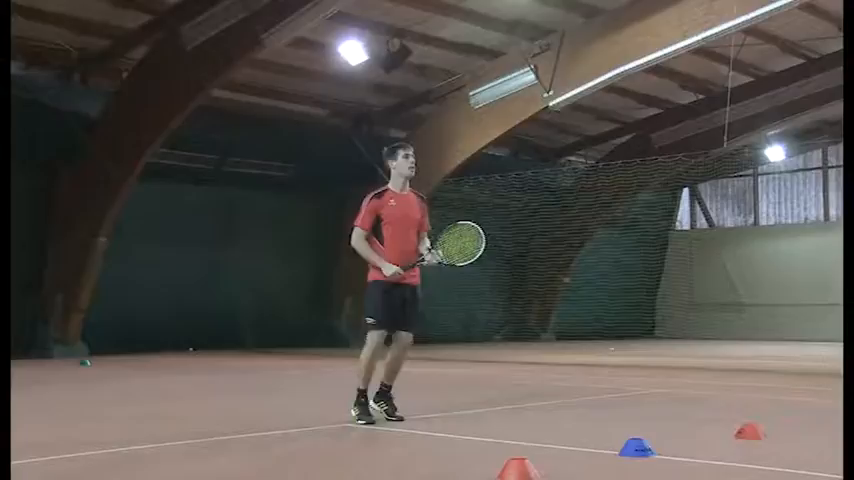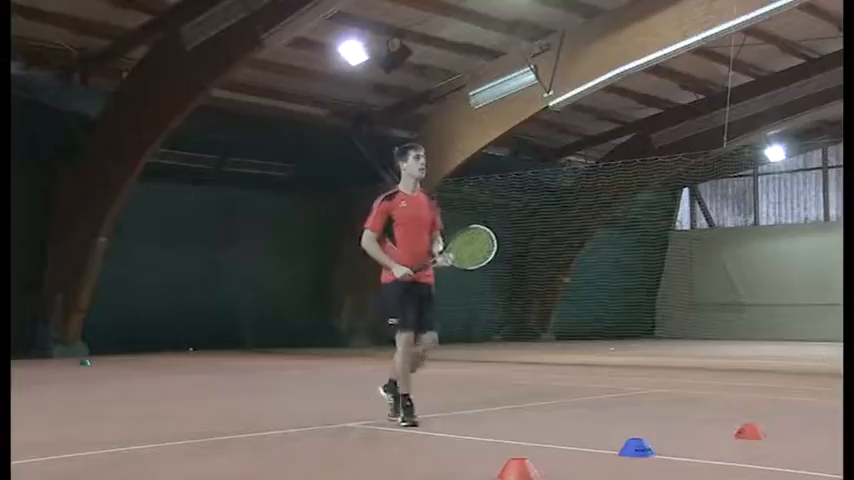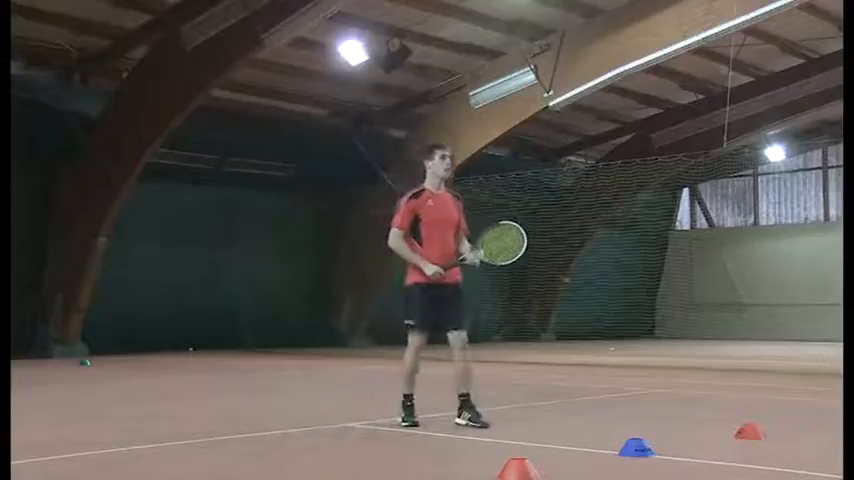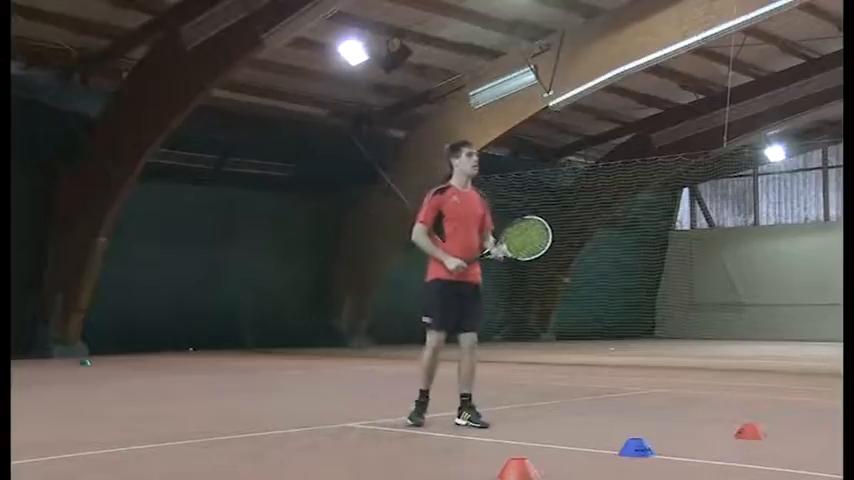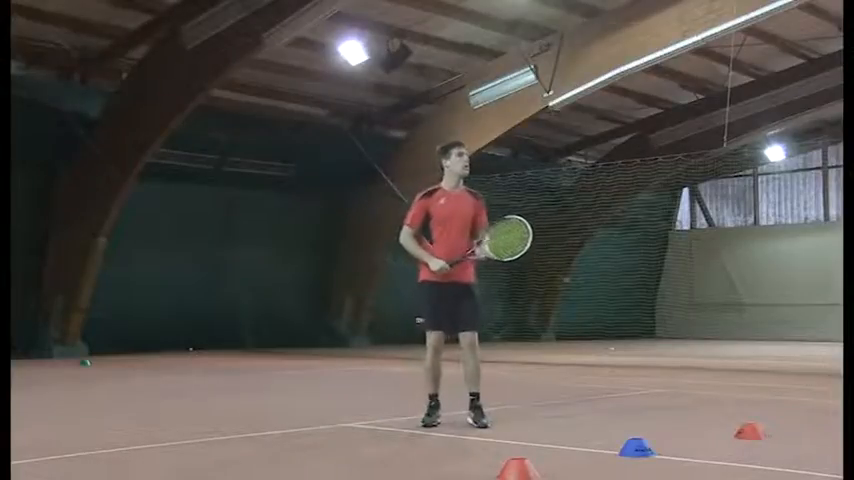
dt=0.5s
person 1, frame 1
left shoulder: (419, 201)
right shoulder: (376, 199)
right elbow: (357, 239)
left wrist: (428, 252)
right wrist: (384, 265)
left hip: (410, 282)
right hip: (382, 281)
left knee: (404, 341)
right knee: (375, 340)
left ankle: (383, 395)
right ankle: (361, 401)
person 1, frame 2
left shoulder: (430, 202)
right shoulder: (388, 201)
right elbow: (367, 241)
left wrist: (439, 253)
right wrist: (394, 266)
left hip: (424, 281)
right hip: (397, 282)
left knee: (429, 341)
right knee: (406, 340)
left ankle: (391, 386)
right ankle: (405, 405)
person 1, frame 3
left shoulder: (455, 201)
right shoulder: (413, 199)
right elbow: (394, 240)
left wrist: (469, 252)
right wrist: (424, 265)
left hip: (451, 283)
right hip: (421, 283)
left knee: (460, 342)
right knee: (416, 343)
left ankle: (465, 407)
right ankle: (407, 405)
person 1, frame 4
left shoulder: (480, 200)
right shoulder: (439, 195)
right elbow: (418, 235)
left wrist: (493, 248)
right wrist: (447, 258)
left hip: (471, 280)
right hip: (443, 279)
left knee: (469, 343)
right knee: (435, 342)
left ankle: (465, 407)
right ankle: (421, 401)
person 1, frame 5
left shoulder: (474, 200)
right shoulder: (427, 198)
left elbow: (482, 235)
right elbow: (405, 237)
right wrist: (430, 260)
left hip: (464, 281)
right hip: (434, 281)
left knee: (470, 342)
right knee: (434, 343)
left ankle: (475, 406)
right ankle: (433, 405)
